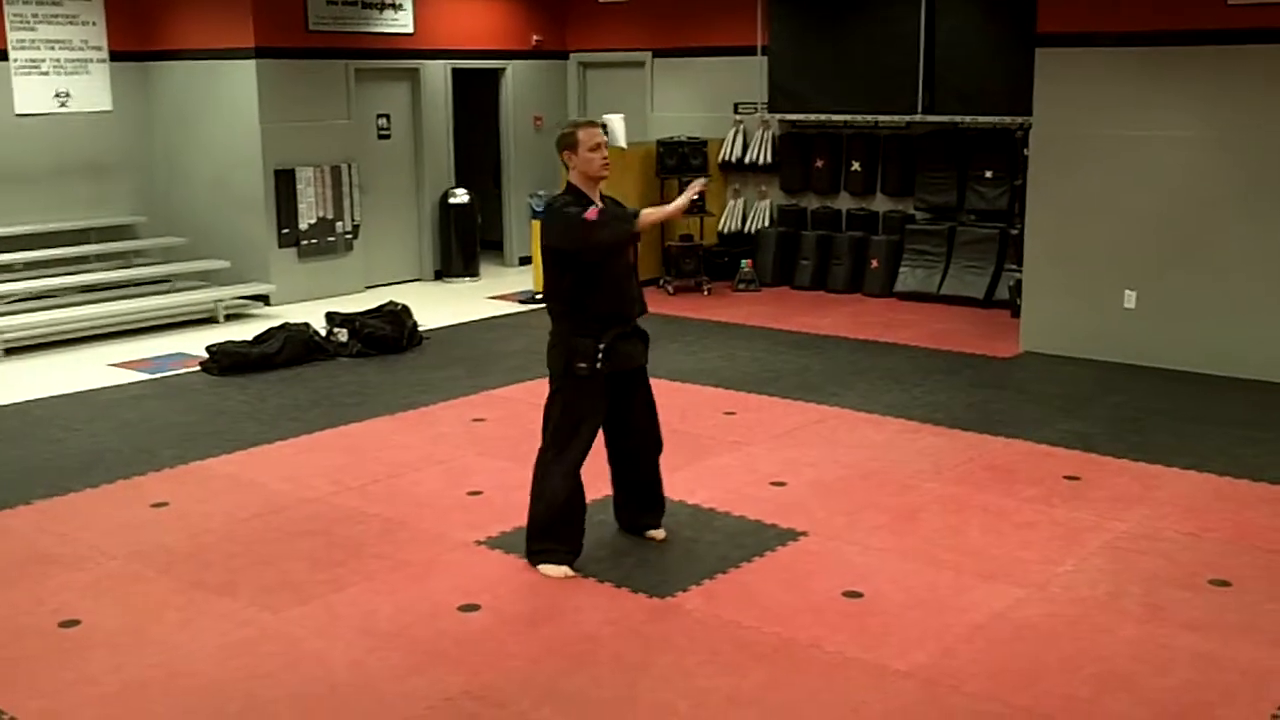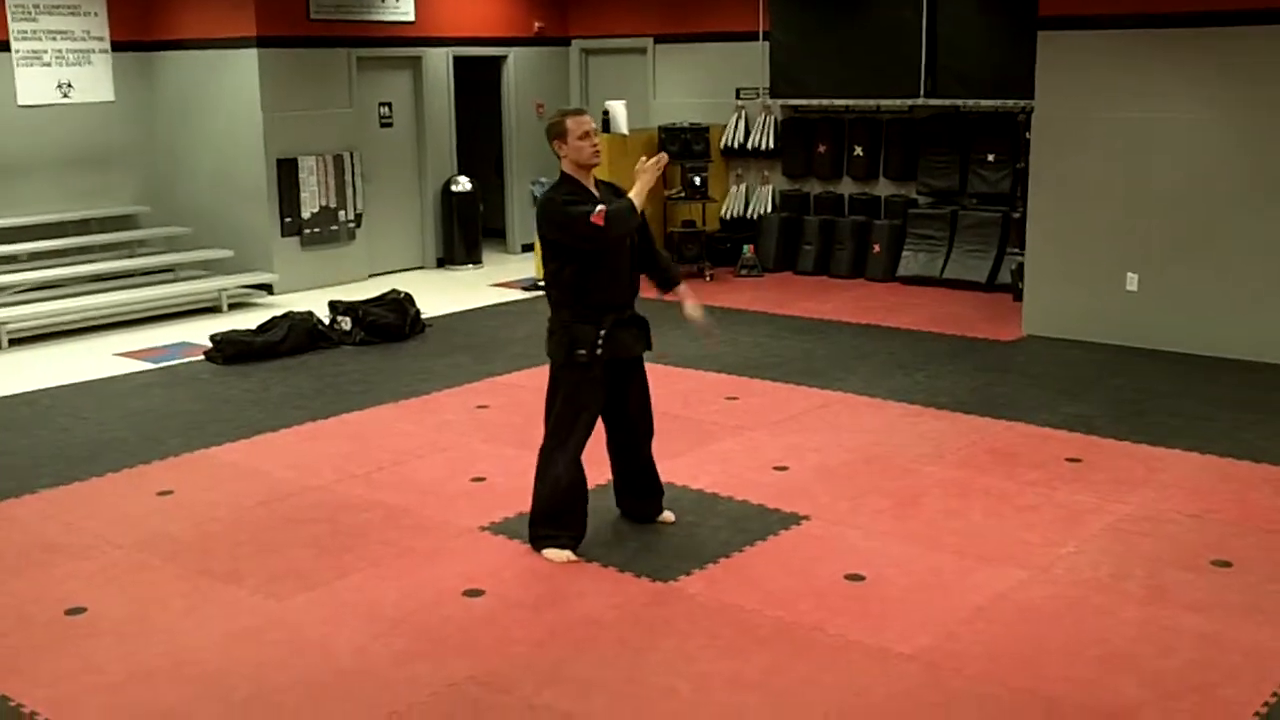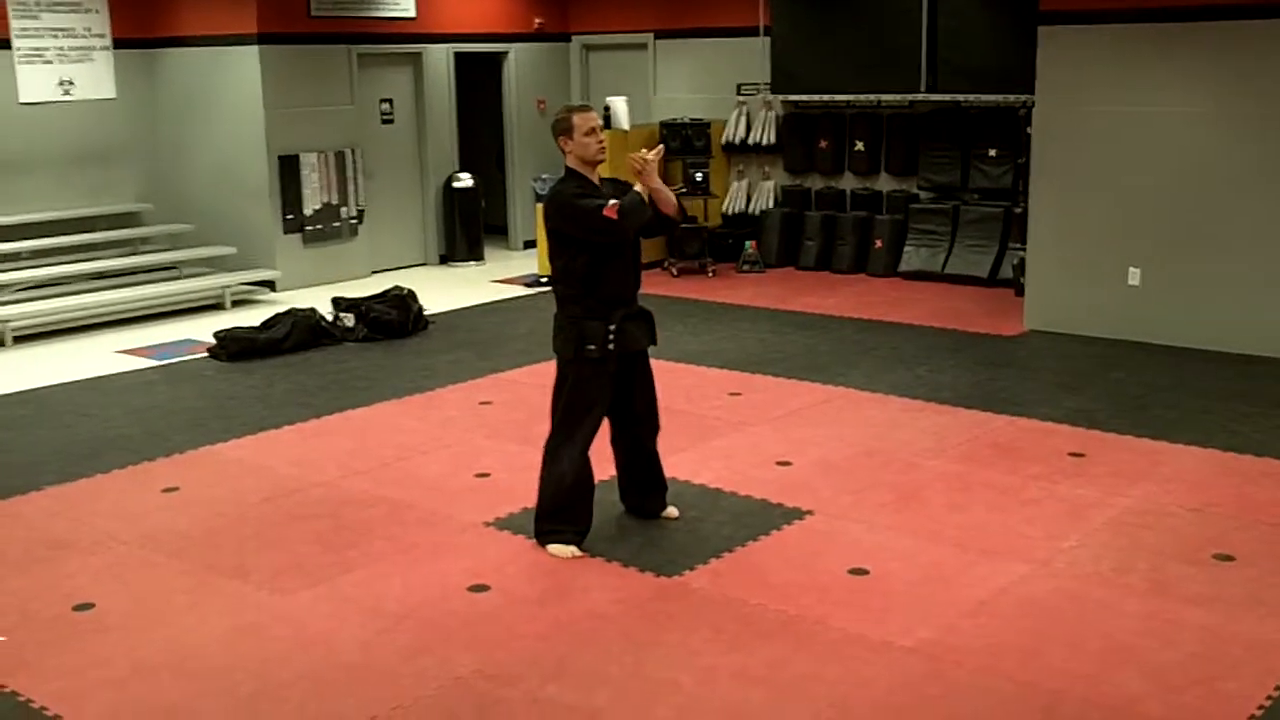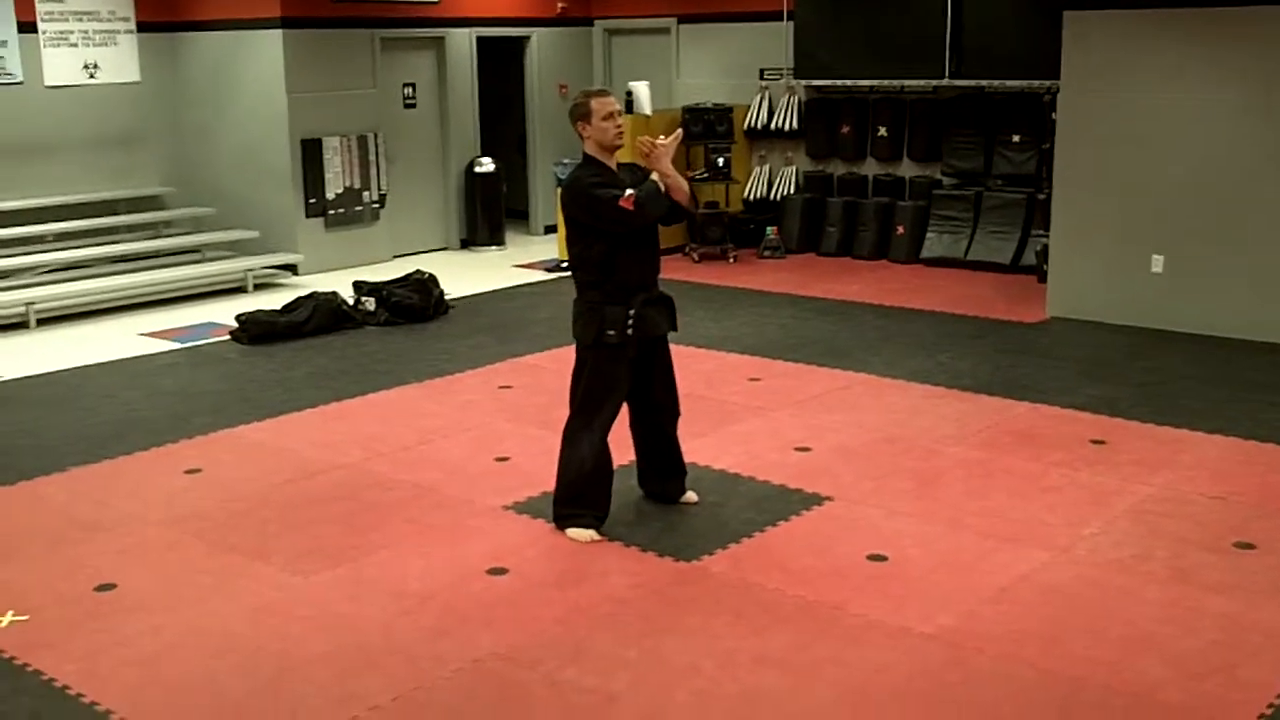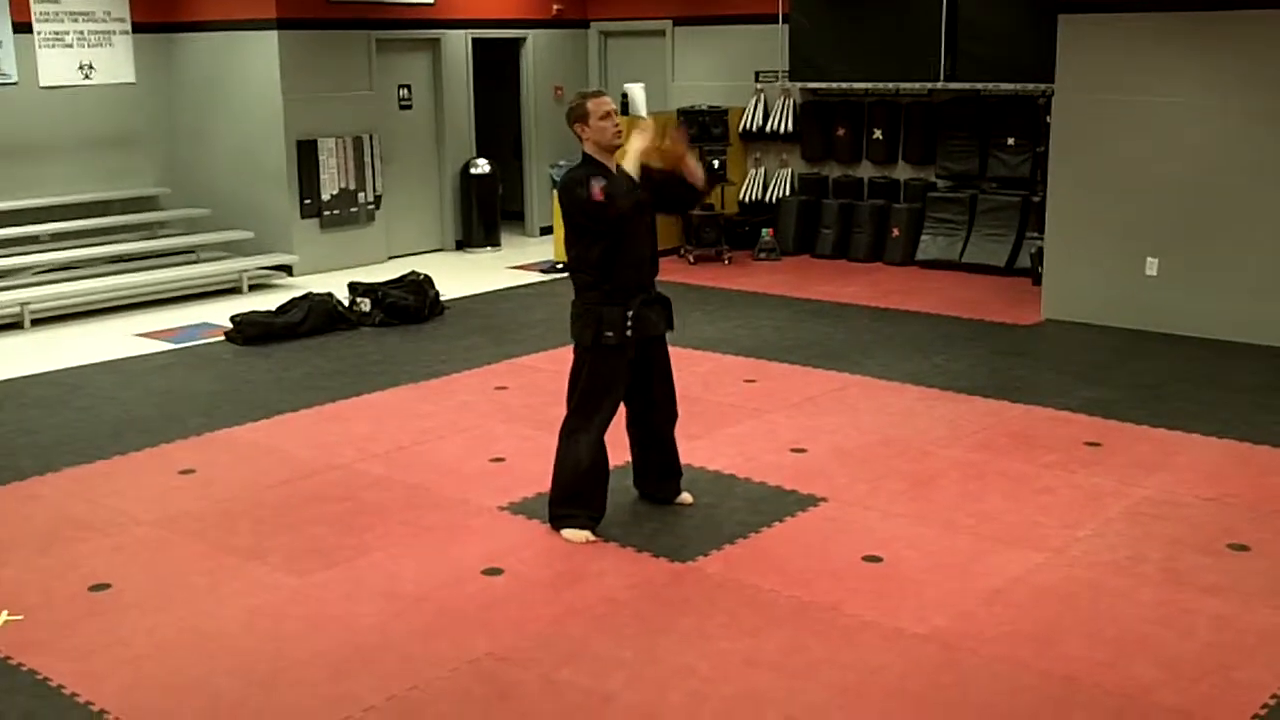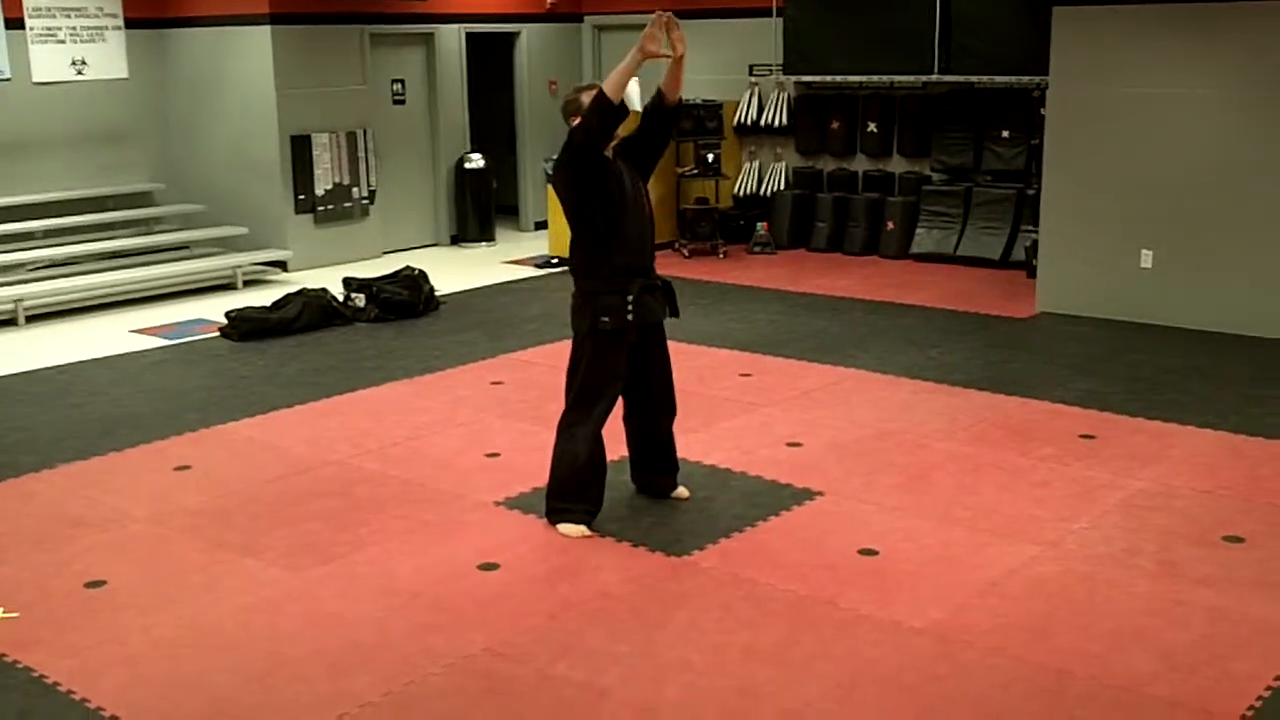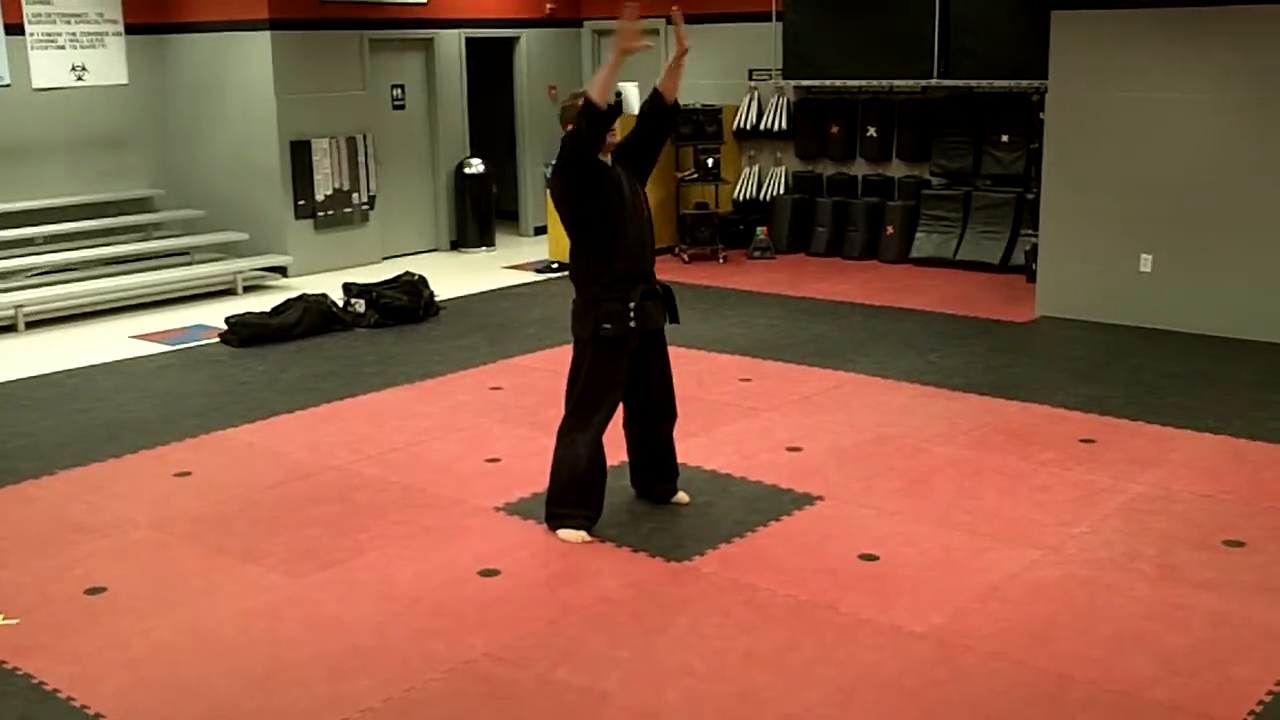
dt=0.4s
person 1, frame 1
left shoulder: (614, 209)
right shoulder: (561, 213)
right elbow: (605, 233)
right wrist: (669, 210)
left hip: (623, 343)
right hip: (579, 350)
left knee: (640, 437)
right knee: (564, 450)
left ankle: (640, 515)
right ankle: (549, 547)
person 1, frame 2
left shoulder: (612, 194)
right shoulder: (557, 204)
left elbow: (645, 248)
right elbow: (607, 231)
left wrist: (682, 294)
right wrist: (643, 186)
left hip: (622, 328)
right hip: (579, 336)
left knee: (633, 424)
right knee: (567, 435)
left ankle: (641, 503)
right ankle: (553, 532)
person 1, frame 3
left shoulder: (615, 188)
right shoulder: (564, 199)
left elbow: (664, 220)
right elbow: (622, 223)
left wrist: (652, 182)
right wrist: (641, 185)
left hip: (626, 322)
right hip: (585, 331)
left knee: (638, 419)
right knee: (573, 430)
left ankle: (645, 498)
right ankle: (557, 527)
person 1, frame 4
left shoulder: (633, 173)
right shoulder: (581, 185)
left elbow: (681, 208)
right elbow: (637, 213)
left wrist: (664, 169)
right wrist: (659, 171)
left hip: (646, 308)
right hip: (604, 316)
left knee: (659, 404)
right knee: (592, 416)
left ankle: (664, 483)
right ankle: (576, 512)
person 1, frame 5
left shoulder: (637, 172)
right shoulder: (577, 184)
left elbow: (691, 194)
right elbow: (615, 203)
left wrist: (682, 157)
right wrist: (636, 154)
left hip: (645, 308)
right hip: (602, 317)
left knee: (657, 406)
right knee: (589, 417)
left ankle: (660, 484)
right ankle: (571, 512)
person 1, frame 6
left shoulder: (629, 159)
right shoulder: (575, 168)
left elbow: (661, 116)
right elbow: (598, 117)
left wrist: (676, 62)
right wrist: (638, 55)
left hip: (643, 299)
right hip: (603, 307)
left knee: (655, 400)
right knee: (587, 409)
left ankle: (656, 478)
right ankle: (568, 506)
person 1, frame 7
left shoulder: (627, 164)
right shoulder: (574, 174)
left elbow: (658, 116)
right elbow: (583, 123)
left wrist: (678, 58)
right wrist: (619, 54)
left hip: (645, 306)
right hip: (603, 314)
left knee: (655, 406)
right knee: (588, 416)
left ankle: (656, 483)
right ankle: (567, 512)
